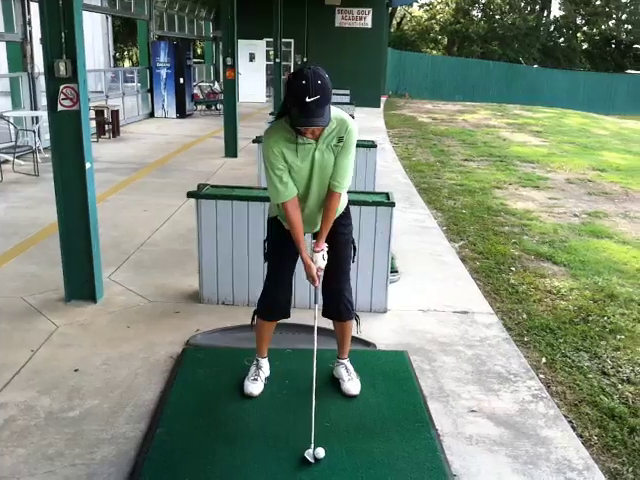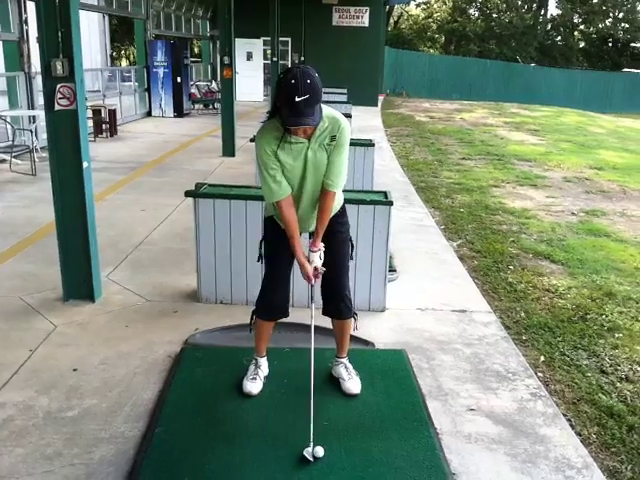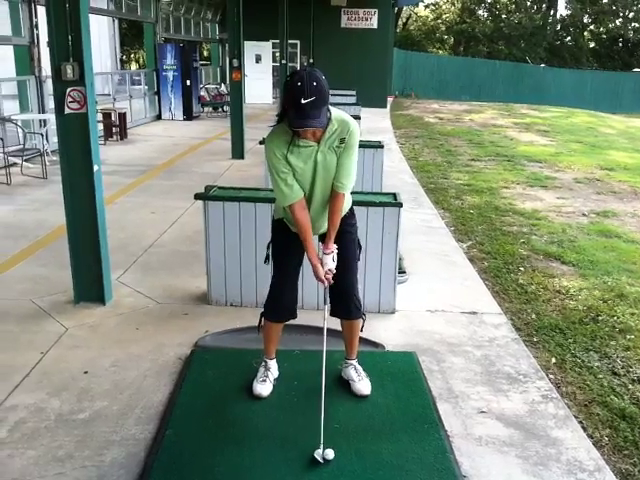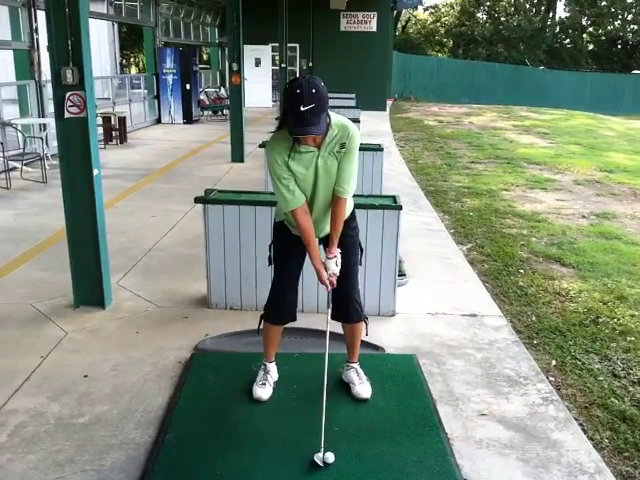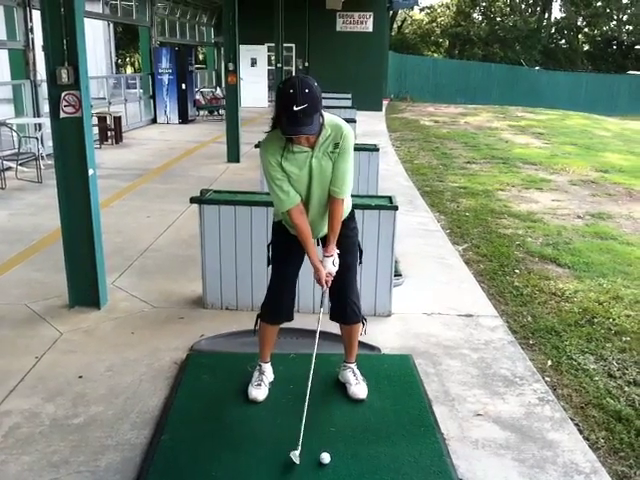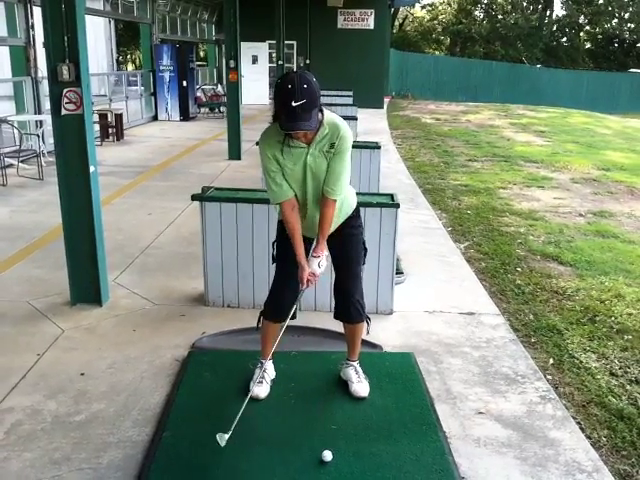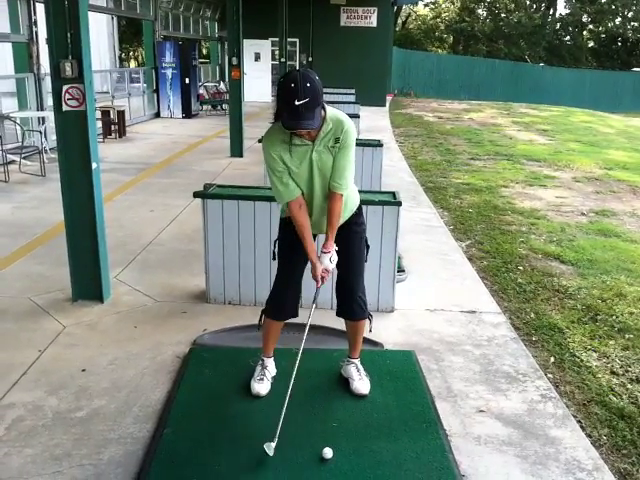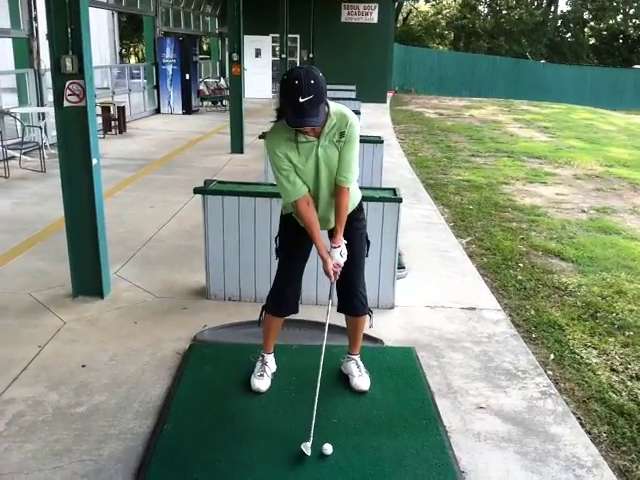
dt=0.3s
person 1, frame 1
left shoulder: (345, 128)
right shoulder: (274, 138)
left elbow: (336, 190)
right elbow: (288, 201)
left wrist: (322, 242)
right wrist: (304, 255)
left hip: (334, 217)
right hip: (286, 220)
left knee: (341, 293)
right knee: (275, 291)
left ankle: (343, 362)
right ankle: (260, 362)
person 1, frame 2
left shoulder: (338, 126)
right shoulder: (267, 138)
left elbow: (330, 189)
right elbow: (282, 200)
left wrist: (317, 243)
right wrist: (299, 255)
left hip: (330, 216)
right hip: (281, 220)
left knee: (339, 291)
right knee: (273, 291)
left ankle: (342, 361)
right ankle: (259, 362)
person 1, frame 3
left shoulder: (347, 129)
right shoulder: (276, 143)
left elbow: (339, 191)
right elbow: (295, 204)
left wrist: (330, 244)
right wrist: (313, 258)
left hip: (338, 217)
right hip: (290, 222)
left knee: (348, 292)
right knee: (280, 293)
left ankle: (351, 363)
right ankle: (269, 364)
person 1, frame 4
left shoulder: (347, 133)
right shoulder: (277, 148)
left elbow: (341, 195)
right elbow: (298, 209)
left wrist: (333, 249)
right wrist: (318, 263)
left hip: (340, 220)
right hip: (291, 226)
left knee: (349, 295)
right knee: (281, 295)
left ankle: (353, 366)
right ankle: (269, 366)
person 1, frame 5
left shoulder: (341, 134)
right shoulder: (271, 149)
left elbow: (337, 197)
right elbow: (294, 210)
left wrist: (331, 250)
right wrist: (315, 261)
left hip: (339, 221)
right hip: (290, 226)
left knee: (347, 295)
right knee: (278, 295)
left ankle: (349, 366)
right ankle: (264, 367)
person 1, frame 6
left shoulder: (339, 132)
right shoulder: (270, 142)
left elbow: (331, 197)
right elbow: (287, 204)
left wrist: (320, 249)
right wrist: (301, 261)
left hip: (342, 218)
right hip: (294, 222)
left knee: (351, 294)
right knee: (281, 293)
left ankle: (352, 364)
right ankle: (265, 364)
person 1, frame 7
left shoulder: (342, 127)
right shoulder: (273, 142)
left elbow: (338, 192)
right elbow: (295, 203)
left wrist: (329, 245)
right wrist: (313, 258)
left hip: (345, 216)
right hip: (297, 220)
left knee: (353, 292)
right knee: (283, 291)
left ankle: (353, 362)
right ankle: (266, 362)
person 1, frame 8
left shoulder: (346, 122)
right shoulder: (277, 140)
left elbow: (344, 185)
right elbow: (301, 200)
left wrist: (338, 239)
right wrist: (323, 253)
left hip: (346, 211)
right hip: (299, 217)
left knee: (354, 288)
right knee: (284, 287)
left ankle: (353, 358)
right ankle: (267, 358)
